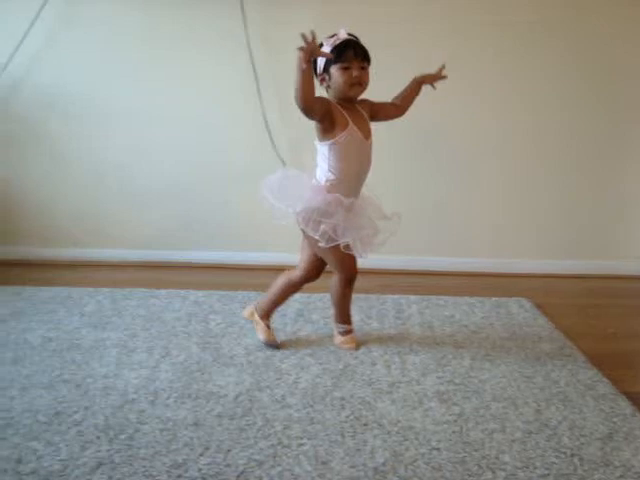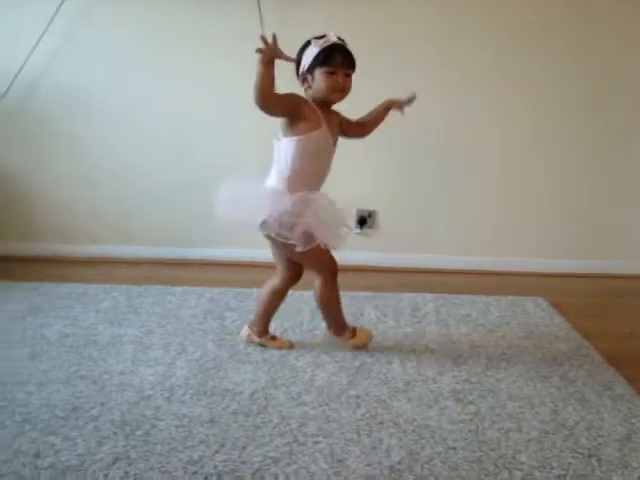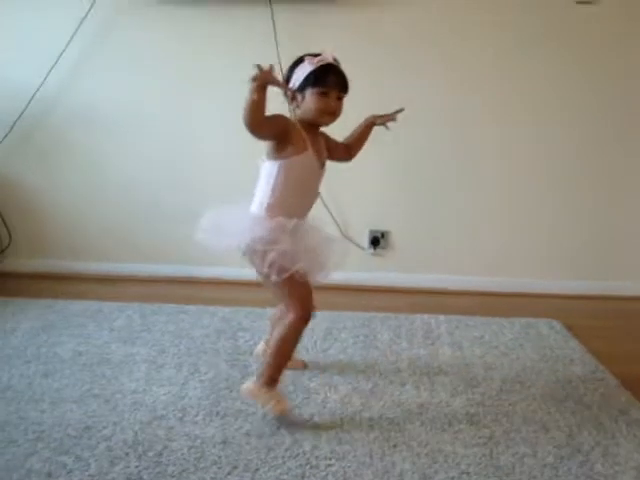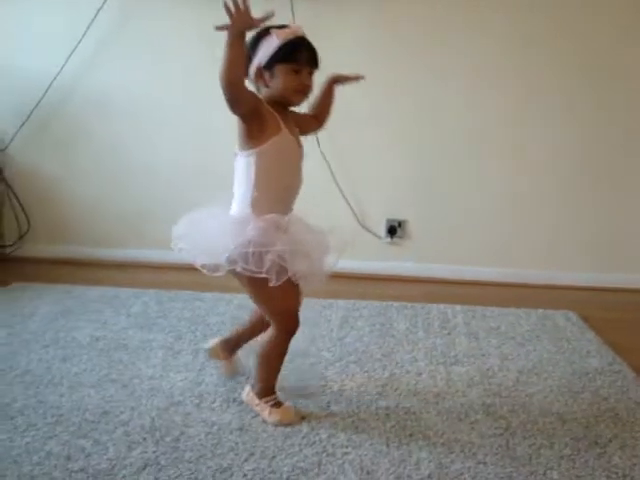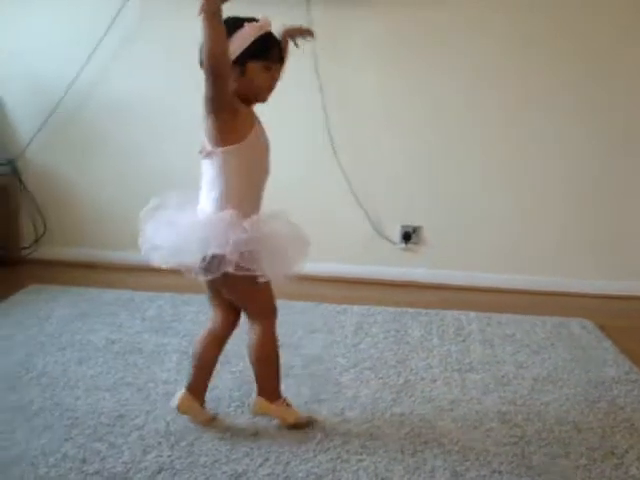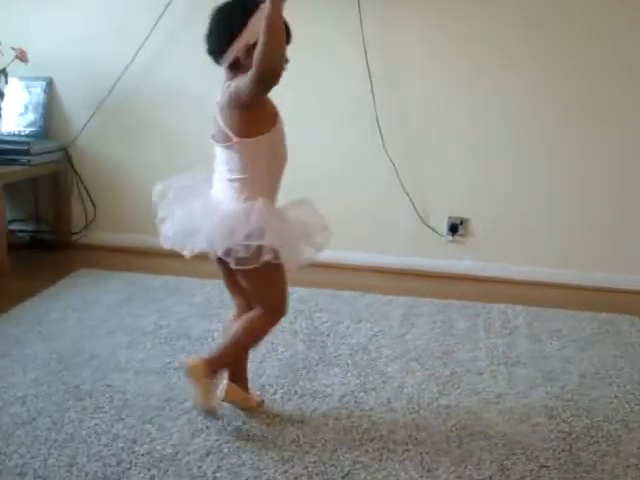
dt=0.3s
person 1, frame 1
left shoulder: (363, 109)
right shoulder: (326, 110)
left elbow: (396, 108)
right elbow: (304, 104)
left wrist: (419, 81)
right wrist: (304, 64)
left hip: (341, 207)
right hip: (322, 206)
left knee: (308, 270)
right knee: (346, 270)
left ankle: (260, 311)
right ankle: (343, 327)
person 1, frame 2
left shoulder: (331, 118)
right shoulder: (297, 106)
left elbow: (360, 128)
right elbow: (264, 102)
left wrist: (388, 106)
right wrist: (267, 62)
left hip: (295, 208)
right hip: (283, 210)
left knee: (288, 274)
right knee: (327, 270)
left ankle: (256, 329)
right ankle: (341, 331)
person 1, frame 3
left shoulder: (319, 140)
right shoulder: (284, 128)
left elbow: (346, 151)
right elbow: (254, 125)
left wrist: (370, 122)
right wrist: (260, 86)
left hip: (287, 234)
right hip: (266, 236)
left knee: (296, 300)
right knee: (301, 308)
left ankle: (270, 347)
right ankle: (263, 382)
person 1, frame 4
left shoulder: (283, 119)
right shoulder: (253, 112)
left elbow: (315, 121)
right elbow: (230, 83)
left wrist: (330, 84)
right wrist: (240, 35)
left hip: (267, 236)
right hip: (251, 238)
left knee: (275, 314)
right knee: (286, 319)
left ankle: (227, 345)
right ankle: (262, 394)
person 1, frame 5
left shoulder: (240, 109)
right shoulder: (223, 108)
left elbow: (265, 82)
right elbow: (214, 66)
left wrist: (283, 40)
left hip: (218, 235)
right hip: (226, 238)
left knee: (226, 317)
right knee: (264, 315)
left ankle: (192, 395)
right ankle: (270, 397)
person 1, frame 6
left shoulder: (233, 90)
right shoulder: (244, 94)
left elbow: (262, 64)
right elbow: (268, 68)
left hip: (226, 216)
right hip: (245, 222)
left knee: (249, 305)
right knee: (271, 307)
left ankle: (234, 383)
right ankle: (208, 368)
